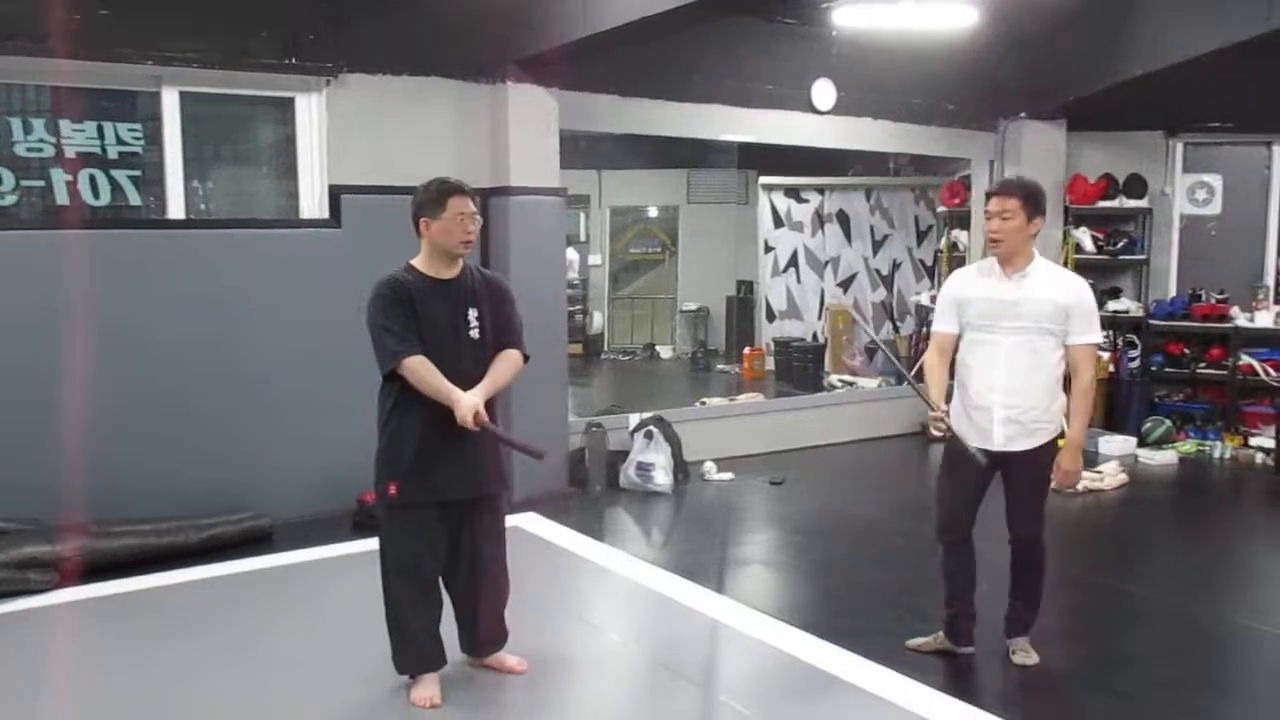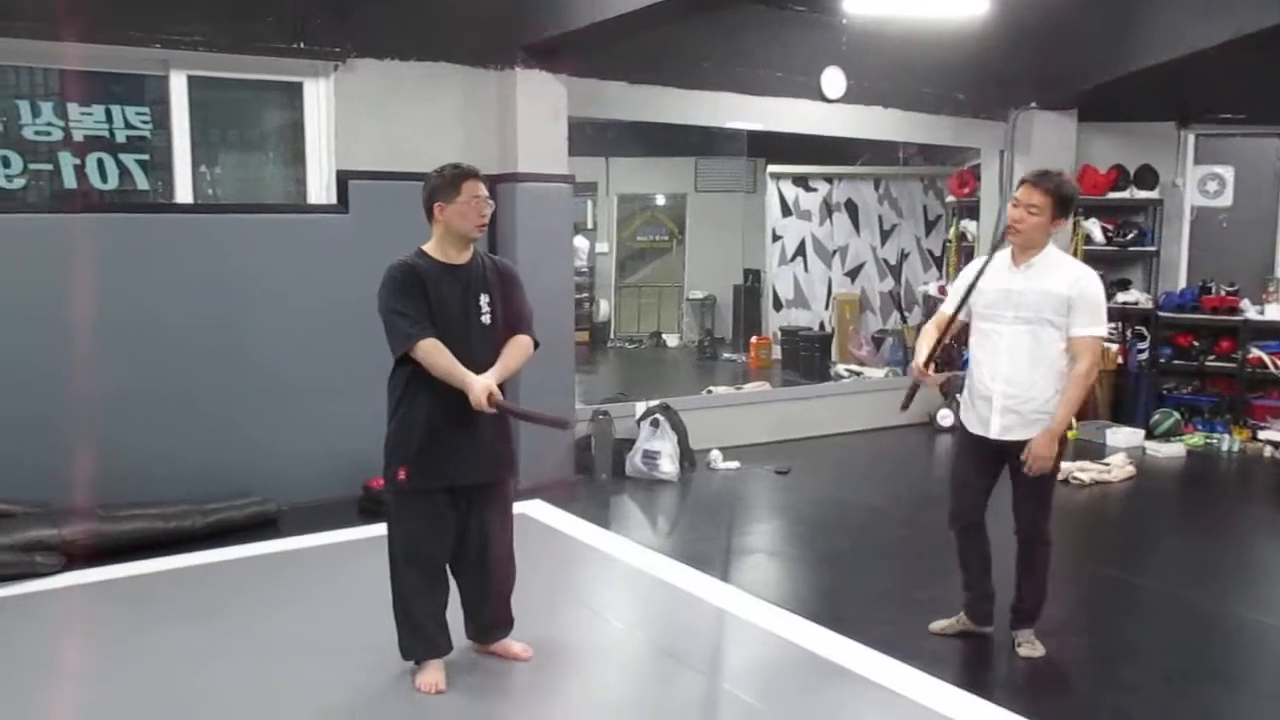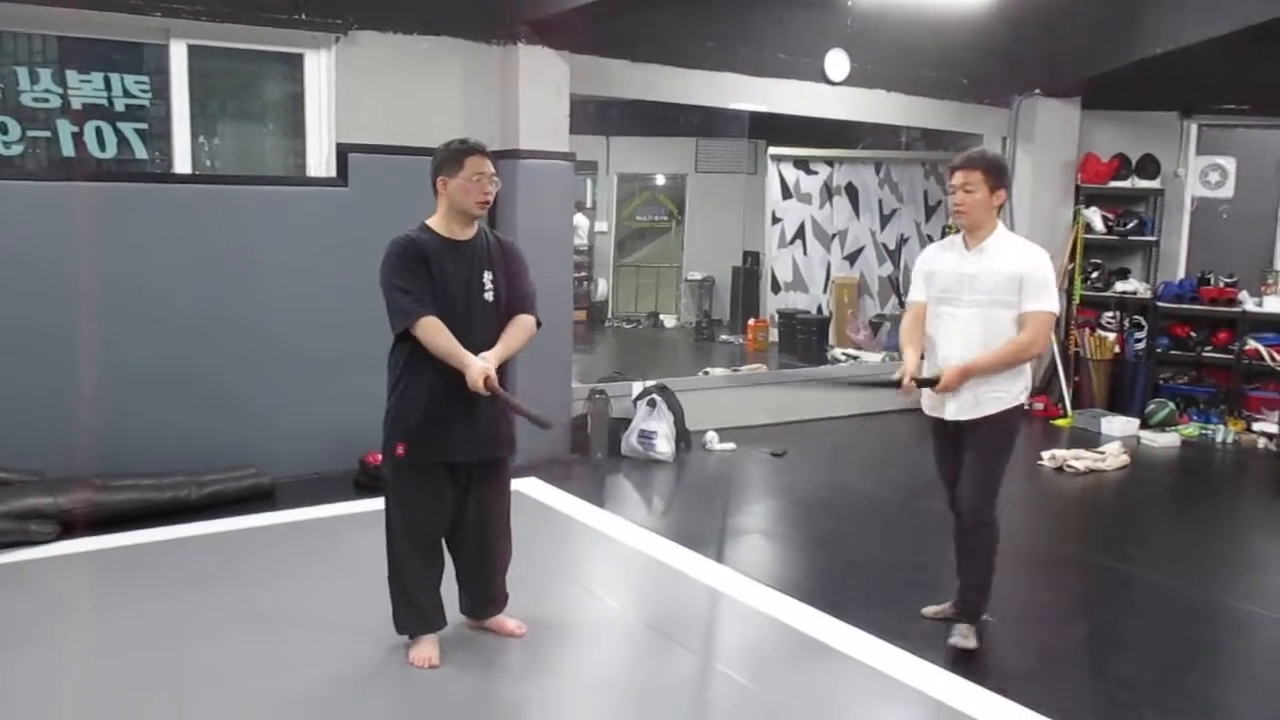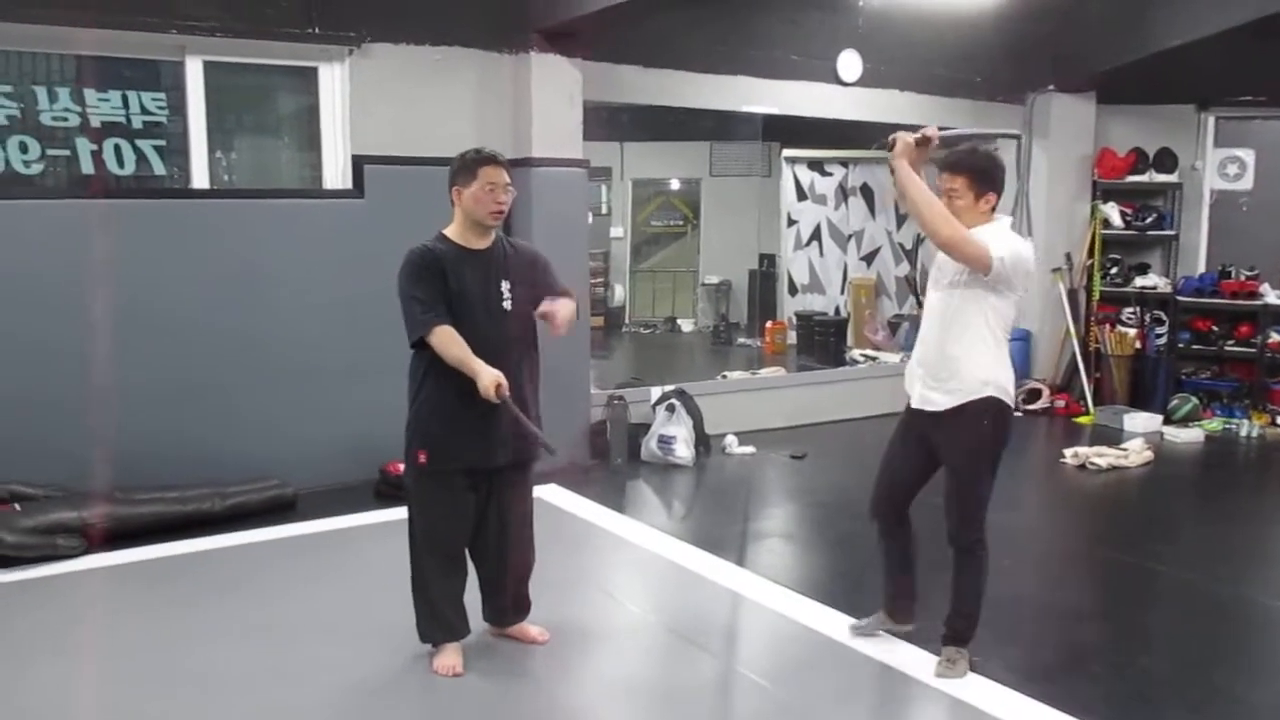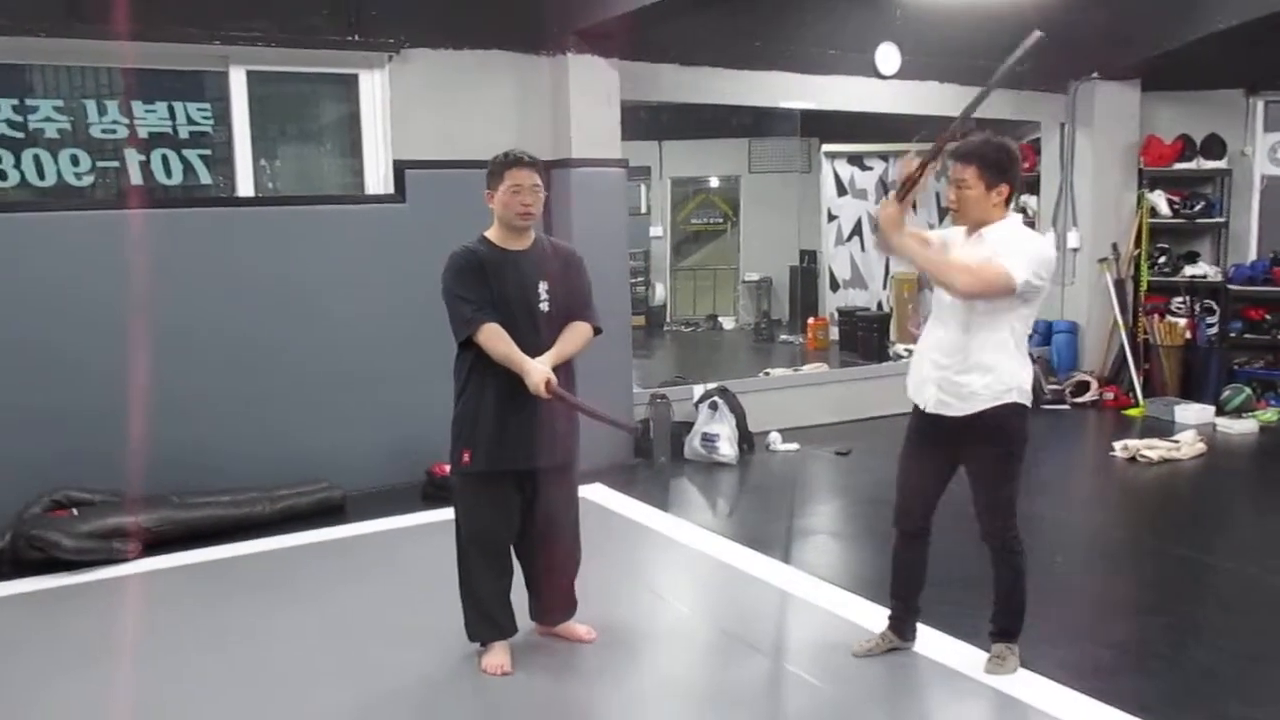
dt=0.7s
person 1, frame 1
left shoulder: (491, 288)
right shoulder: (392, 292)
left elbow: (512, 351)
right elbow: (407, 360)
left wrist: (480, 395)
right wrist: (456, 399)
left hip: (477, 447)
right hip: (412, 451)
left knee: (483, 558)
right knee: (412, 566)
left ankle: (485, 645)
right ankle: (423, 667)
person 1, frame 2
left shoulder: (501, 274)
right shoulder: (405, 277)
left elbow: (523, 337)
right elbow: (421, 344)
left wrist: (492, 376)
right wrist: (469, 381)
left hip: (486, 434)
right hip: (422, 437)
left knee: (490, 544)
right knee: (421, 551)
left ankle: (491, 631)
right ankle: (428, 653)
person 1, frame 3
left shoulder: (504, 252)
right shoulder: (408, 251)
left elbow: (526, 316)
right elbow: (421, 320)
left wrist: (498, 355)
right wrist: (467, 362)
left hip: (487, 411)
right hip: (422, 414)
left knee: (487, 521)
right knee: (417, 526)
left ankle: (485, 607)
right ankle: (422, 627)
person 1, frame 4
left shoulder: (523, 259)
right shoulder: (424, 260)
left elbow: (559, 300)
right elbow: (435, 327)
left wrist: (564, 307)
right wrist: (479, 369)
left hip: (509, 420)
right hip: (443, 423)
left knee: (509, 529)
right knee: (440, 534)
left ankle: (509, 614)
right ankle: (446, 634)
person 1, frame 5
left shoulder: (565, 260)
right shoulder: (467, 263)
left elbow: (583, 324)
right elbow: (483, 329)
left wrist: (547, 361)
right wrist: (525, 368)
left hip: (552, 416)
right hip: (487, 420)
left knee: (556, 527)
right knee: (485, 534)
left ankle: (554, 614)
right ankle: (494, 635)
person 2, frame 1
left shoulder: (1069, 289)
right shoulder: (961, 283)
left elbow: (1083, 373)
right elbow: (937, 350)
left wrist: (1074, 444)
right wrist: (936, 400)
left hip: (1033, 439)
right hip: (969, 434)
left knee: (1027, 539)
right knee: (952, 530)
left ankle: (1018, 634)
right ankle: (957, 632)
person 2, frame 2
left shoulder: (1079, 280)
right shoulder: (980, 271)
left elbow: (1086, 363)
right elbow: (939, 322)
left wrist: (1052, 433)
right wrist: (923, 356)
left hip: (1036, 431)
right hip: (976, 422)
left knee: (1032, 530)
right knee: (963, 518)
left ankle: (1024, 624)
right ankle: (977, 612)
person 2, frame 3
left shoulder: (1028, 260)
right shoulder: (932, 257)
left elbow: (1035, 340)
right elbow: (914, 320)
left wrist: (967, 369)
right wrist: (910, 363)
left hip: (995, 407)
right hip: (942, 406)
left knee: (976, 510)
right knee: (961, 508)
left ankle: (967, 616)
right ankle: (971, 598)
person 2, frame 4
left shoulder: (1011, 250)
right shoulder: (946, 231)
left elbow: (950, 237)
right elbow: (910, 203)
left wrist: (903, 170)
right wrist: (909, 160)
left hip: (976, 405)
right hip: (925, 400)
left knee: (964, 530)
right knee: (886, 502)
left ankle: (957, 642)
right ankle: (898, 608)
person 2, frame 5
left shoulder: (1031, 248)
right shoulder: (953, 238)
left elbow: (965, 281)
right elbow: (891, 237)
left wrist: (907, 241)
right wrist: (903, 191)
left hip: (993, 412)
right hip: (931, 405)
left knee: (999, 533)
right knee: (909, 520)
left ankle: (1006, 639)
right ankle: (901, 626)
